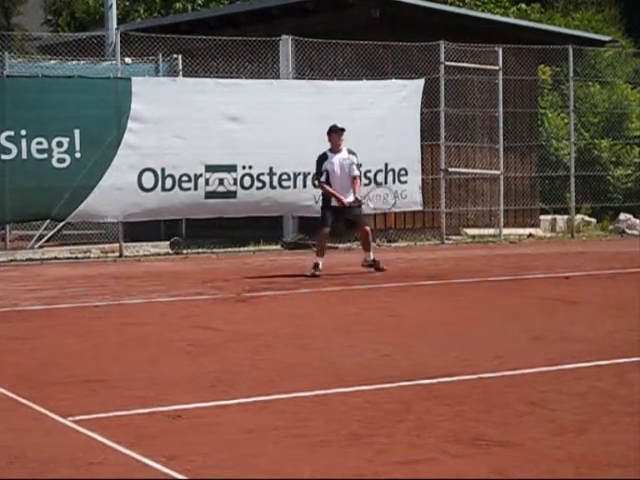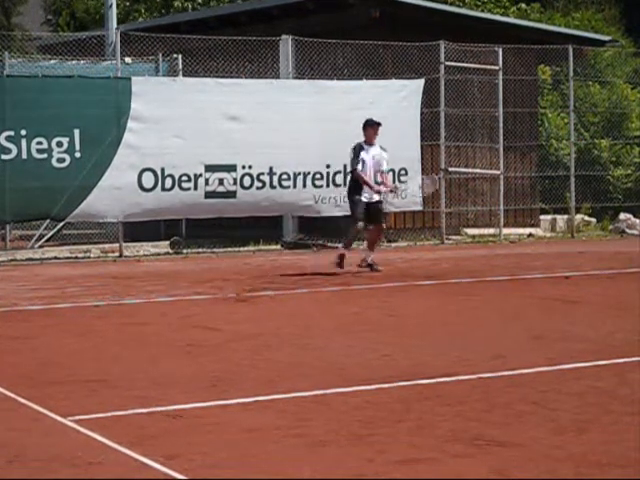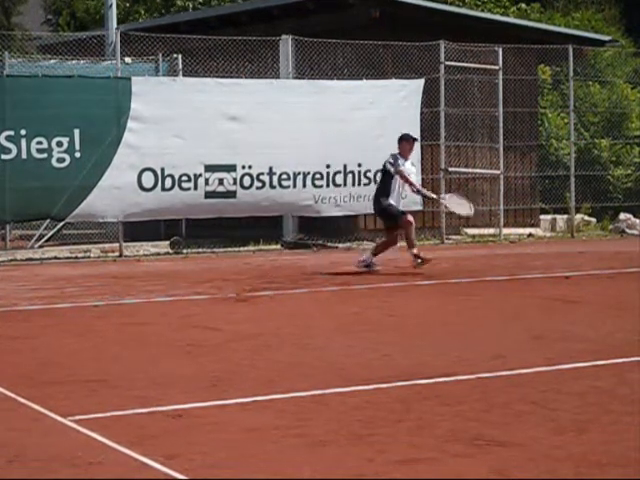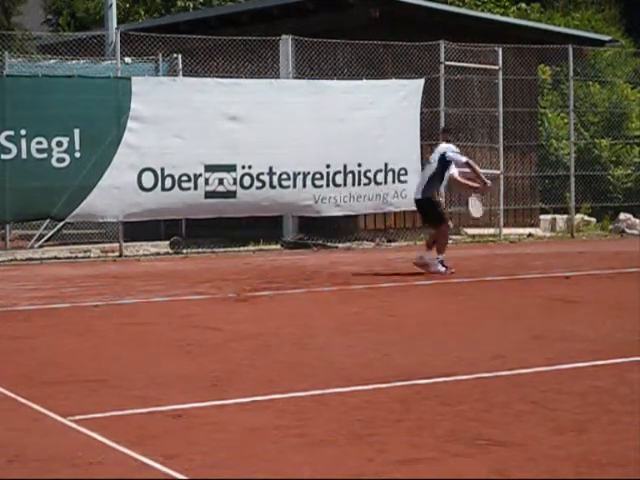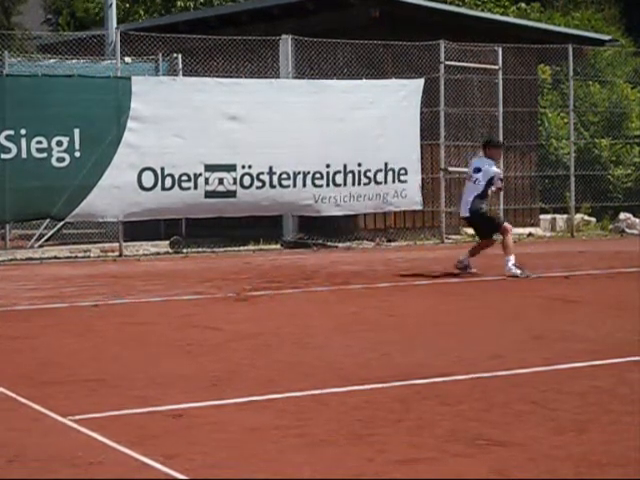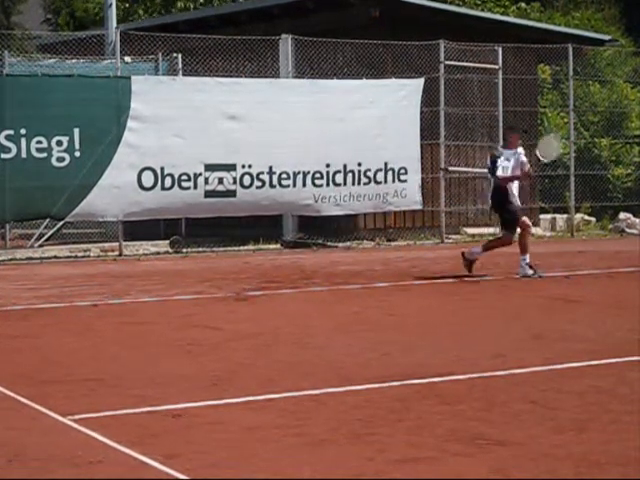
dt=0.3s
person 1, frame 1
left shoulder: (351, 155)
right shoulder: (323, 159)
left elbow: (355, 177)
right elbow: (322, 184)
left wrist: (357, 194)
right wrist: (338, 197)
left hip: (351, 201)
right hip: (331, 202)
left knee: (365, 229)
right knee: (325, 230)
left ankle: (369, 259)
right ankle: (317, 264)
person 1, frame 2
left shoulder: (382, 152)
right shoulder: (357, 149)
left elbow: (382, 172)
right elbow: (357, 173)
left wrist: (388, 184)
right wrist: (373, 187)
left hip: (374, 197)
right hip: (357, 195)
left knee: (379, 227)
right knee: (358, 226)
left ankle: (367, 259)
right ankle: (343, 253)
person 1, frame 3
left shoulder: (411, 167)
right shoulder: (393, 159)
left elbow: (412, 185)
right elbow: (403, 175)
left wrist: (418, 191)
right wrist: (418, 187)
left hip: (395, 204)
right hip: (383, 202)
left knee: (392, 238)
right knee: (409, 221)
left ankle: (366, 260)
right ankle: (415, 256)
person 1, frame 4
left shoulder: (444, 152)
right shoulder: (448, 149)
left elbow: (453, 176)
right elbow: (470, 164)
left wrist: (474, 186)
right wrist: (484, 181)
left hip: (422, 195)
right hip: (428, 195)
left knee: (440, 228)
right knee: (444, 227)
left ankle: (424, 258)
right ankle: (436, 263)
person 1, frame 5
left shoulder: (475, 161)
right shoulder: (495, 171)
right elbow: (498, 188)
right wrist: (491, 190)
left hip: (466, 210)
right hip: (476, 210)
left knee: (488, 240)
right knee: (507, 230)
left ankle: (463, 262)
right ankle: (510, 267)
person 1, frame 6
left shoulder: (519, 152)
right shoulder: (498, 157)
left elbow: (526, 169)
right elbow: (499, 181)
left wrist: (526, 171)
right wrist: (518, 176)
left hip: (512, 200)
right hip: (502, 200)
left knee: (507, 239)
right knee: (526, 225)
left ankle: (471, 253)
right ankle: (524, 266)
